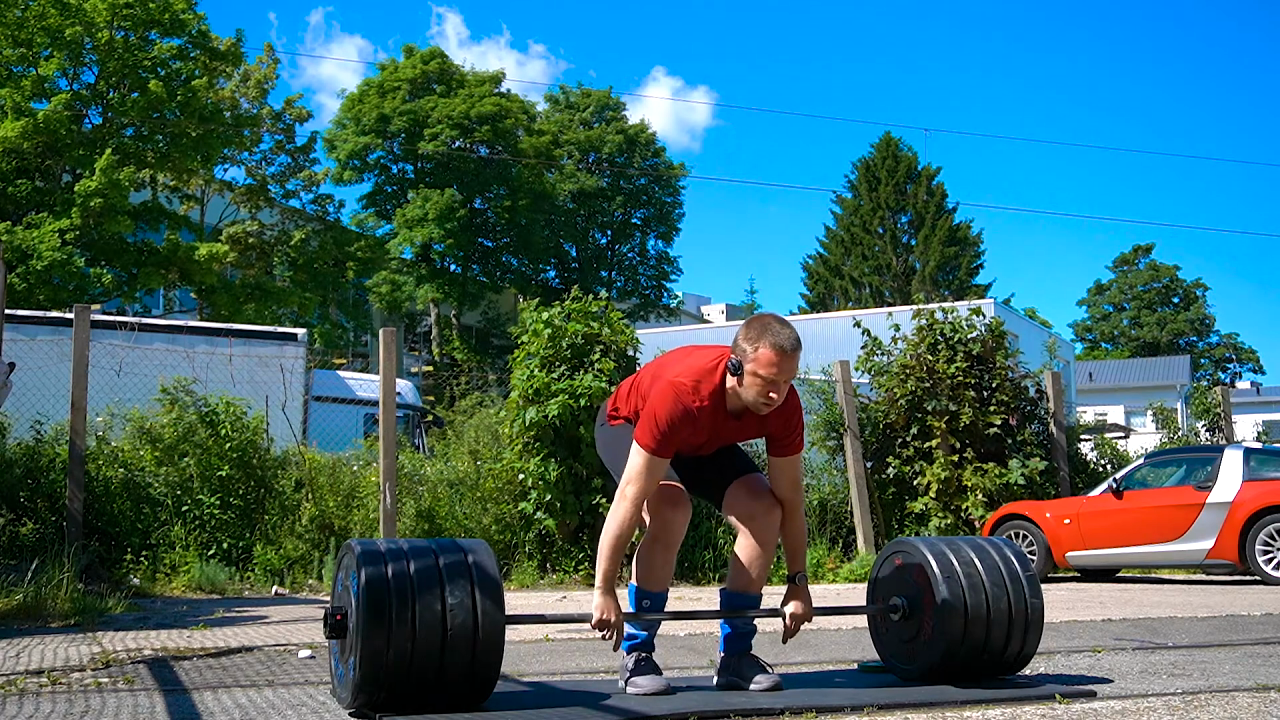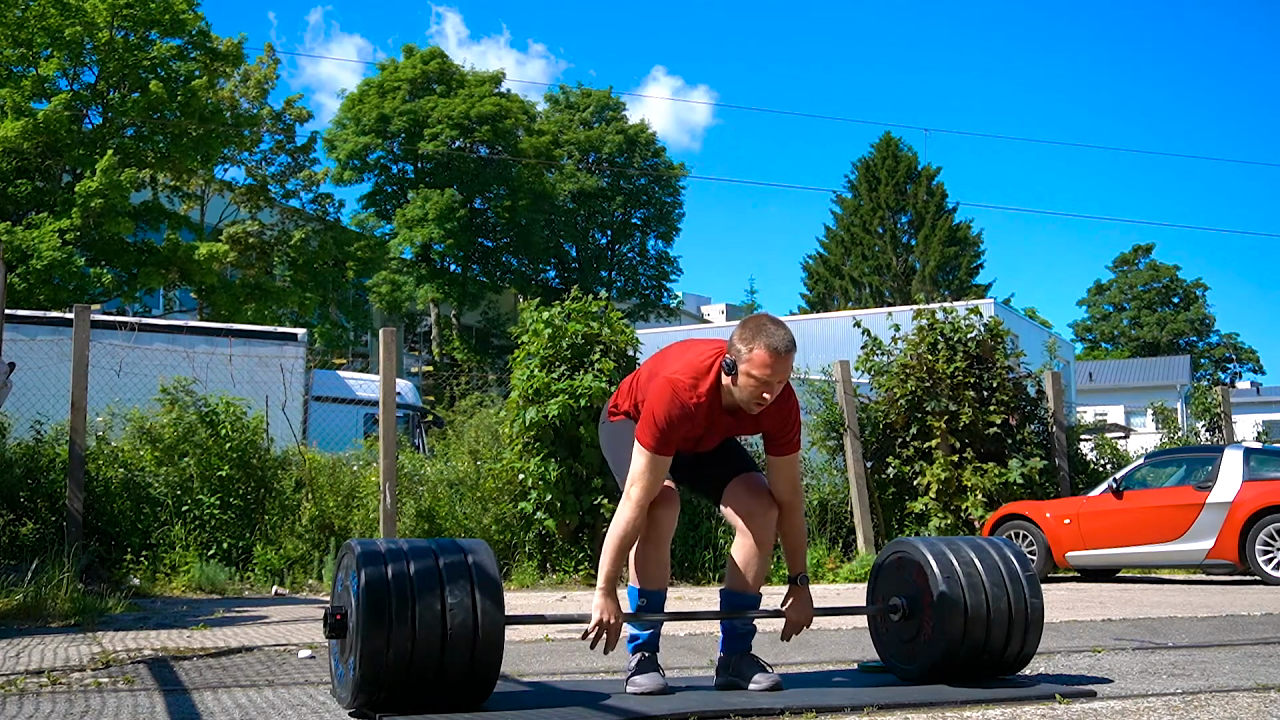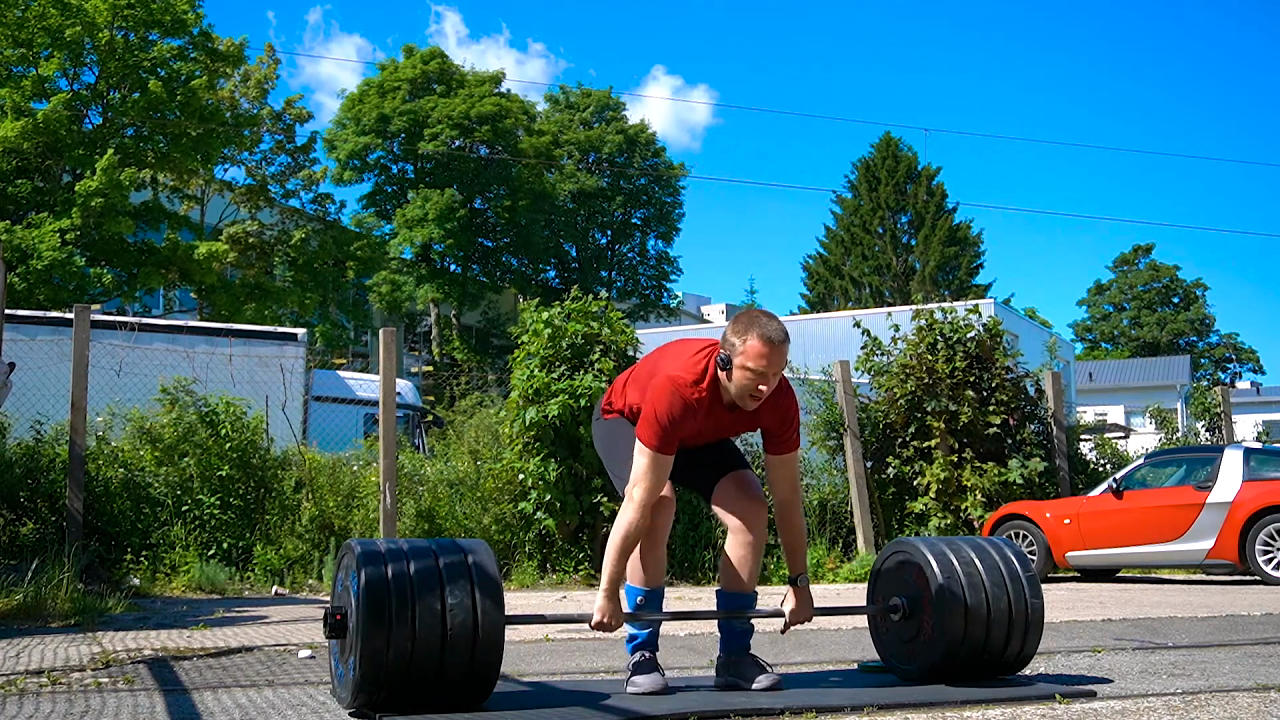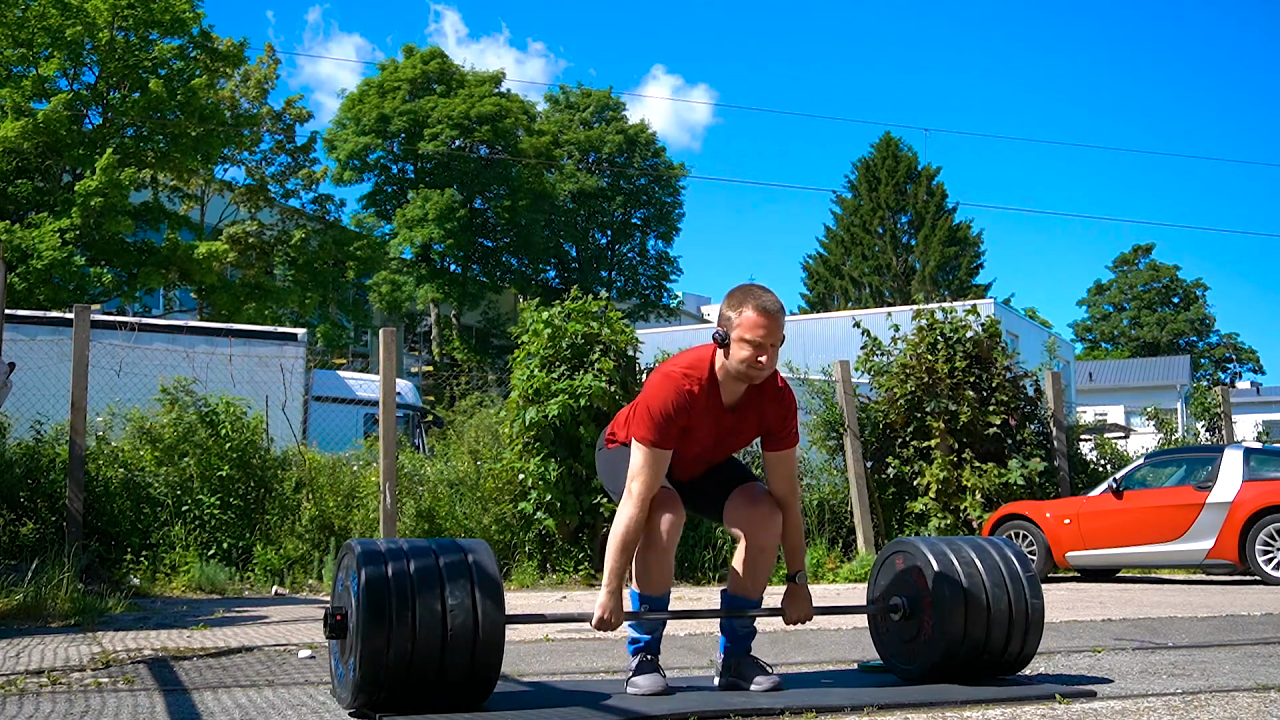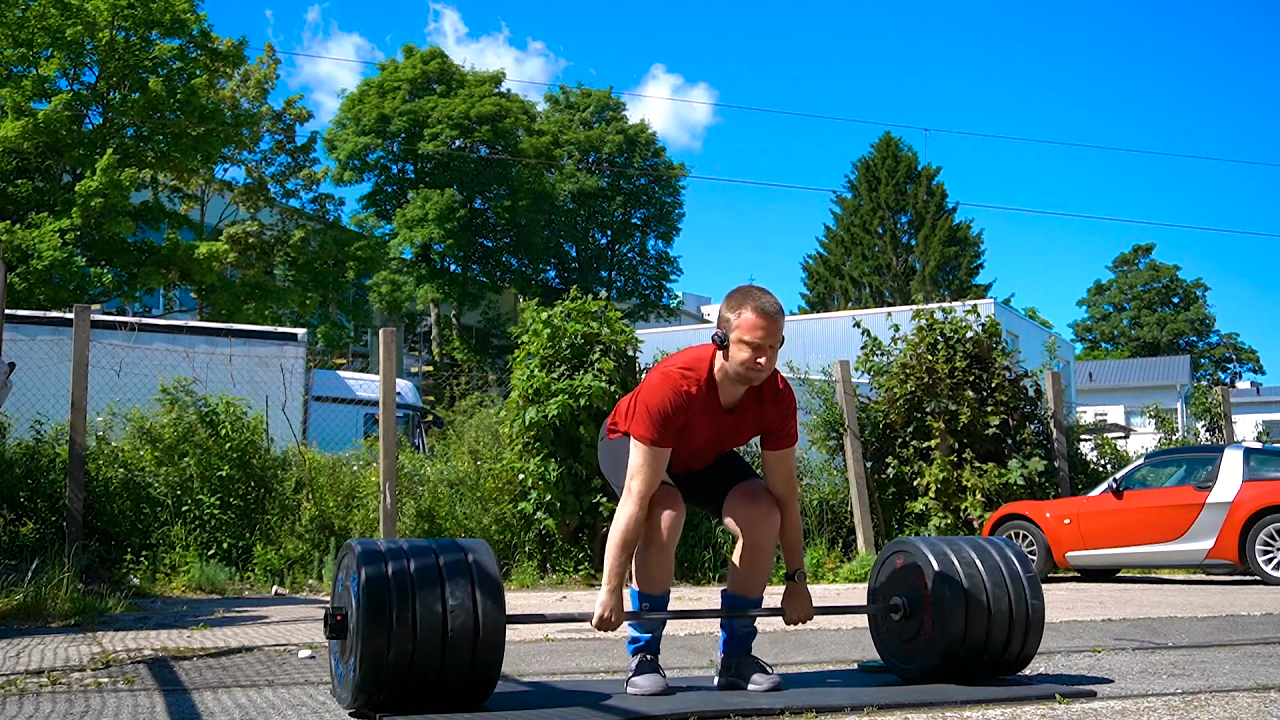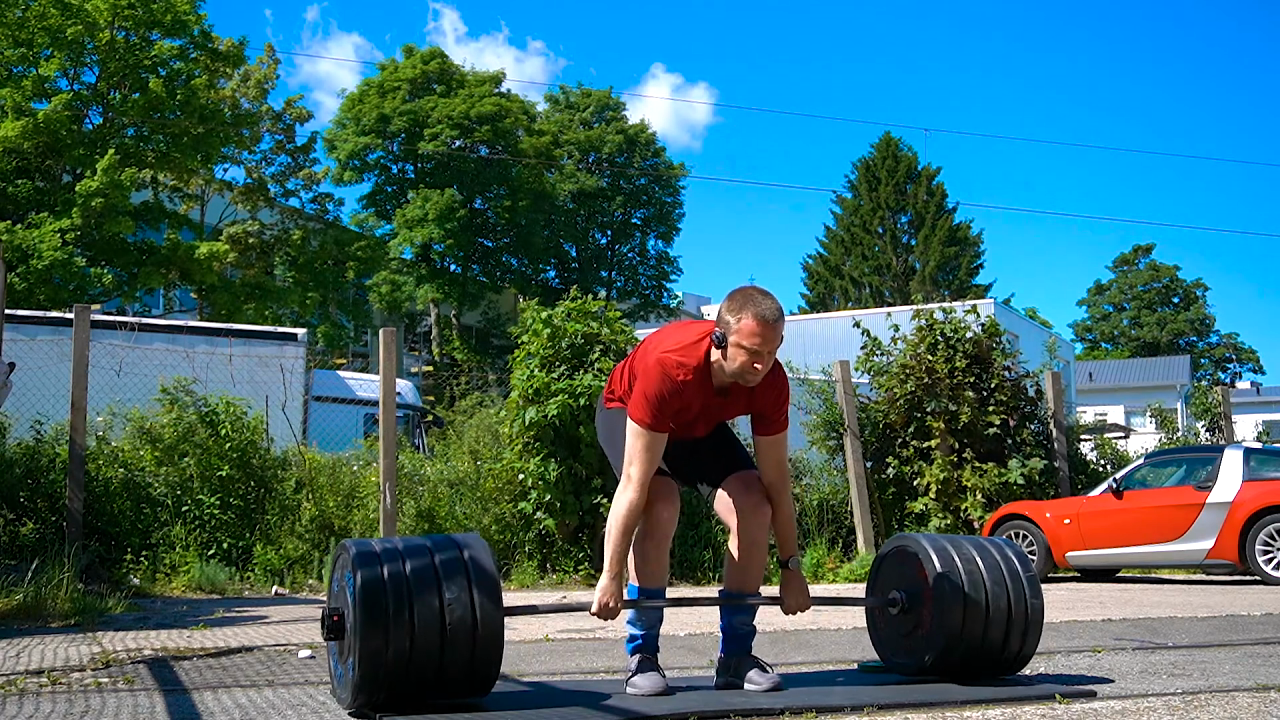
dt=0.4s
person 1, frame 1
left shoulder: (784, 405)
right shoulder: (679, 394)
left elbow: (790, 498)
right elbow: (629, 498)
left wrist: (797, 583)
right wrist: (603, 591)
left hip: (706, 441)
right hip: (630, 424)
left knee: (763, 512)
right knee: (670, 507)
left ankle: (735, 654)
right ankle: (638, 654)
person 1, frame 2
left shoulder: (780, 401)
right shoulder: (676, 391)
left elbow: (789, 498)
right elbow: (636, 498)
left wrist: (798, 585)
right wrist: (605, 592)
left hip: (708, 434)
right hip: (631, 419)
left knee: (760, 512)
right knee: (661, 507)
left ankle: (735, 653)
right ankle: (642, 653)
person 1, frame 3
left shoulder: (779, 399)
right shoulder: (675, 389)
left elbow: (787, 497)
right elbow: (640, 499)
left wrist: (799, 583)
right wrist: (608, 594)
left hip: (701, 434)
right hip: (625, 417)
left knee: (750, 509)
right knee: (659, 505)
left ankle: (734, 654)
right ankle: (641, 654)
person 1, frame 4
left shoulder: (778, 397)
right shoulder: (674, 386)
left elbow: (786, 496)
right elbow: (637, 499)
left wrist: (797, 581)
right wrist: (609, 592)
left hip: (702, 462)
right hip: (628, 449)
left knee: (764, 517)
right knee: (666, 513)
left ankle: (735, 656)
right ankle: (643, 657)
person 1, frame 5
left shoulder: (777, 396)
right shoulder: (671, 385)
left elbow: (785, 495)
right elbow: (636, 498)
left wrist: (796, 581)
right wrist: (610, 591)
left hip: (704, 454)
right hip: (630, 441)
left knee: (762, 517)
right knee: (665, 515)
left ankle: (735, 655)
right ankle: (643, 655)
person 1, frame 6
left shoulder: (771, 381)
right shoulder: (667, 367)
left elbow: (776, 479)
right elbow: (634, 483)
left wrist: (791, 568)
right wrist: (610, 575)
left hip: (701, 424)
right hip: (627, 411)
left knee: (754, 511)
right knee: (660, 506)
left ankle: (735, 655)
right ankle: (641, 656)
